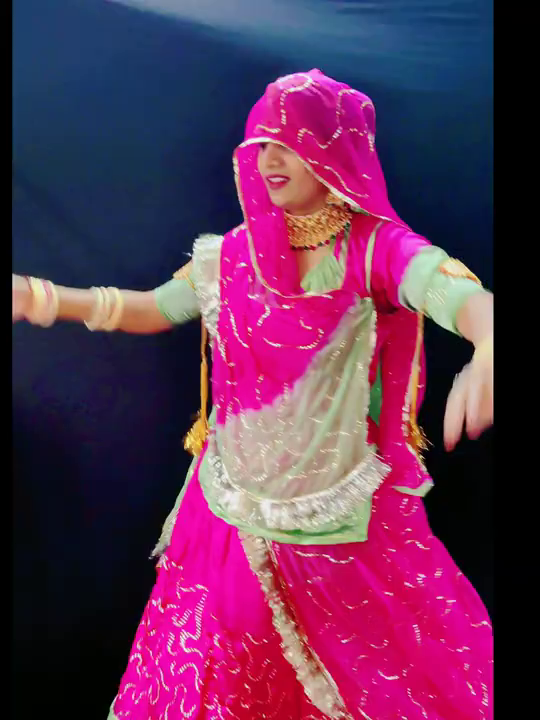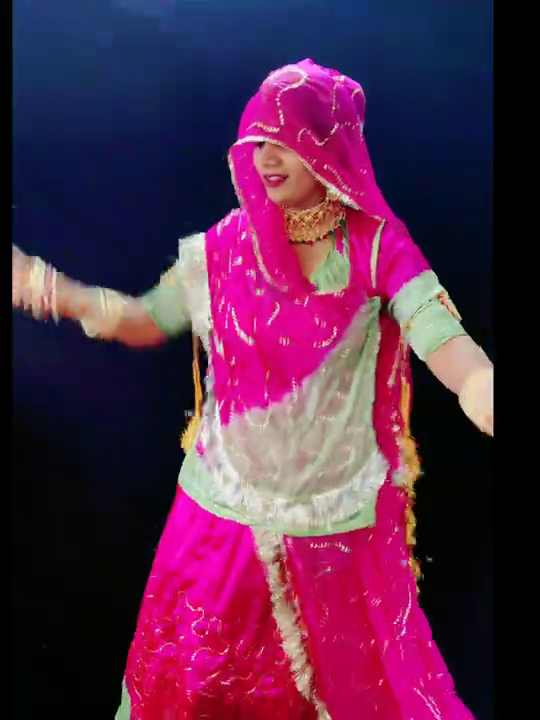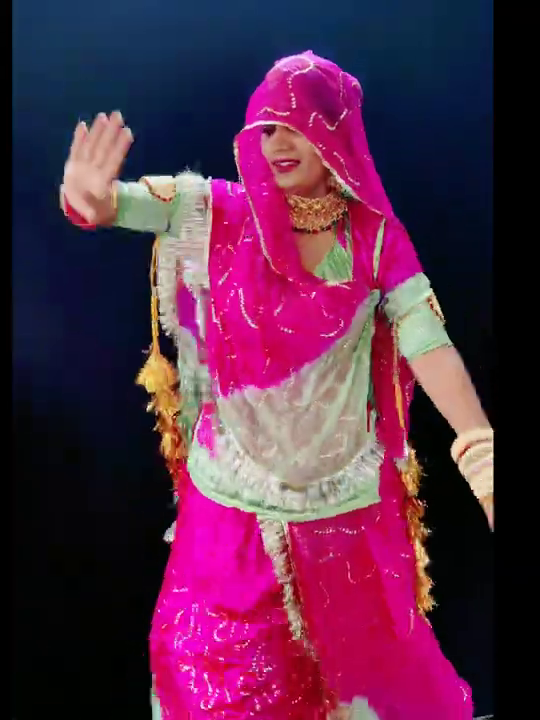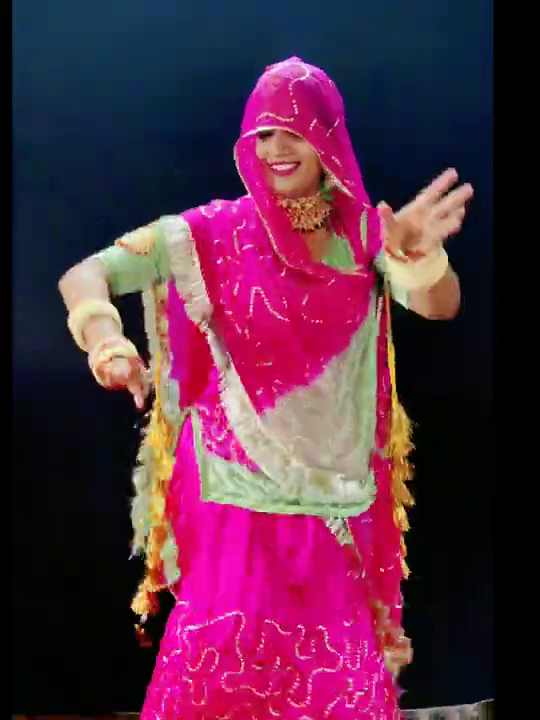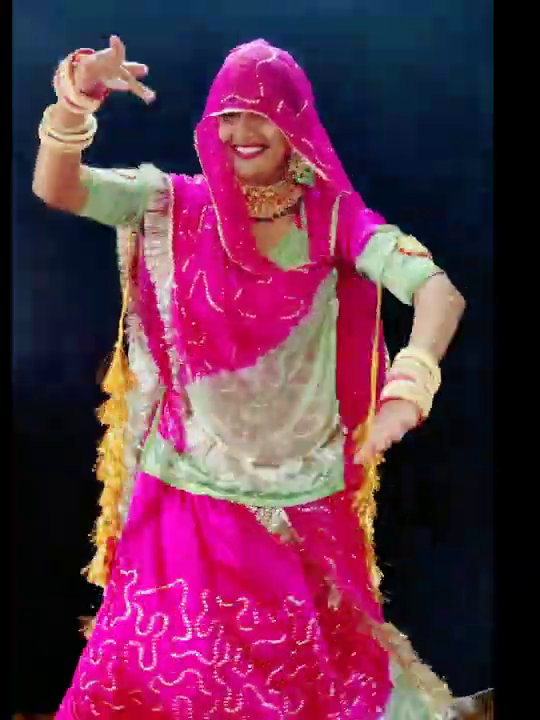
dt=0.3s
person 1, frame 1
left shoulder: (383, 246)
right shoulder: (237, 251)
left elbow: (469, 303)
right elbow: (154, 308)
left wrist: (485, 362)
right wrist: (45, 299)
left hip: (347, 515)
right hip: (236, 506)
person 1, frame 2
left shoulder: (380, 245)
right shoulder: (226, 244)
left elbow: (444, 343)
right elbow: (149, 320)
left wrist: (485, 391)
right wrist: (53, 294)
left hip: (342, 510)
right hip: (226, 503)
right knee: (191, 666)
person 1, frame 3
left shoulder: (379, 240)
right shoulder: (215, 211)
left elbow: (428, 350)
right elbow: (102, 206)
left wrist: (480, 446)
right wrist: (86, 189)
left hip: (345, 496)
right hip: (235, 492)
left knee: (359, 648)
right knee: (217, 658)
person 1, frame 4
left shoulder: (364, 229)
right shoulder: (205, 233)
left elbow: (440, 301)
right elbow: (81, 275)
left wrist: (422, 263)
right wrist: (98, 324)
left hip: (343, 496)
right hip: (242, 498)
right knee: (227, 663)
person 1, frame 5
left shoulder: (338, 217)
right shoulder: (175, 204)
left elbow: (437, 289)
right elbow: (57, 188)
left wrist: (416, 366)
right wrist: (72, 107)
left hip: (302, 484)
right hip: (184, 480)
left knee: (317, 653)
right knee: (162, 661)
